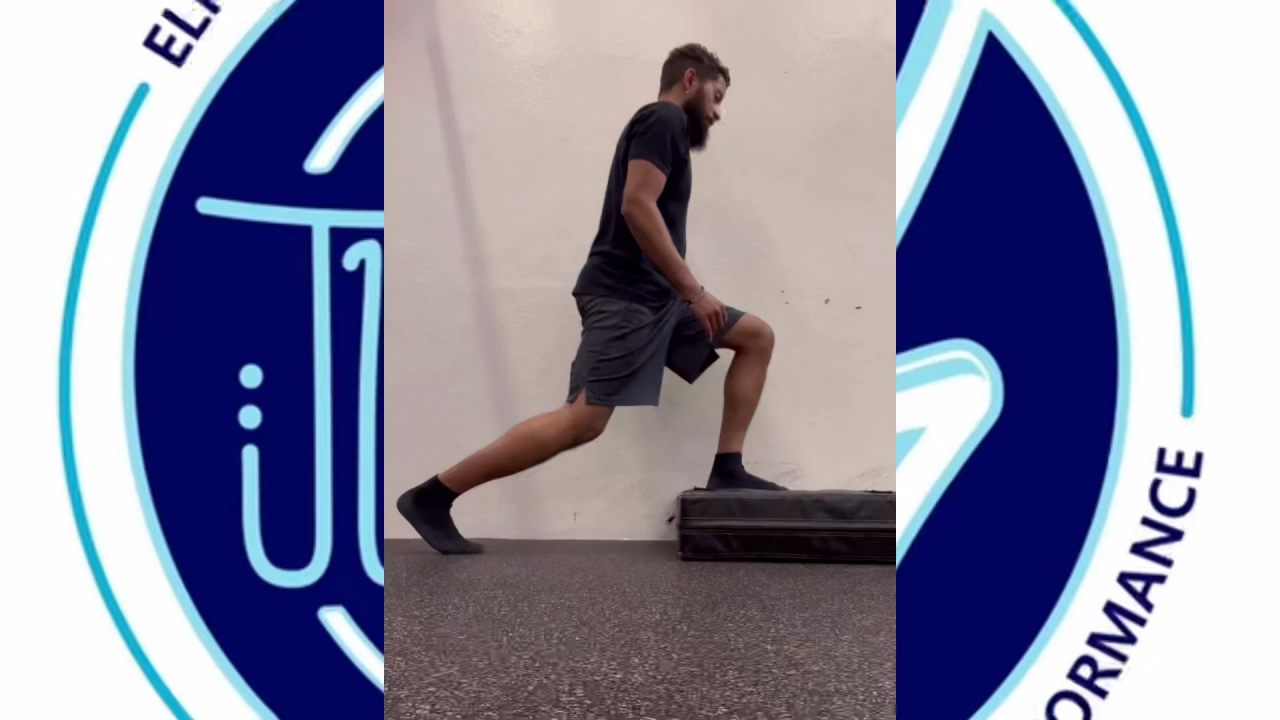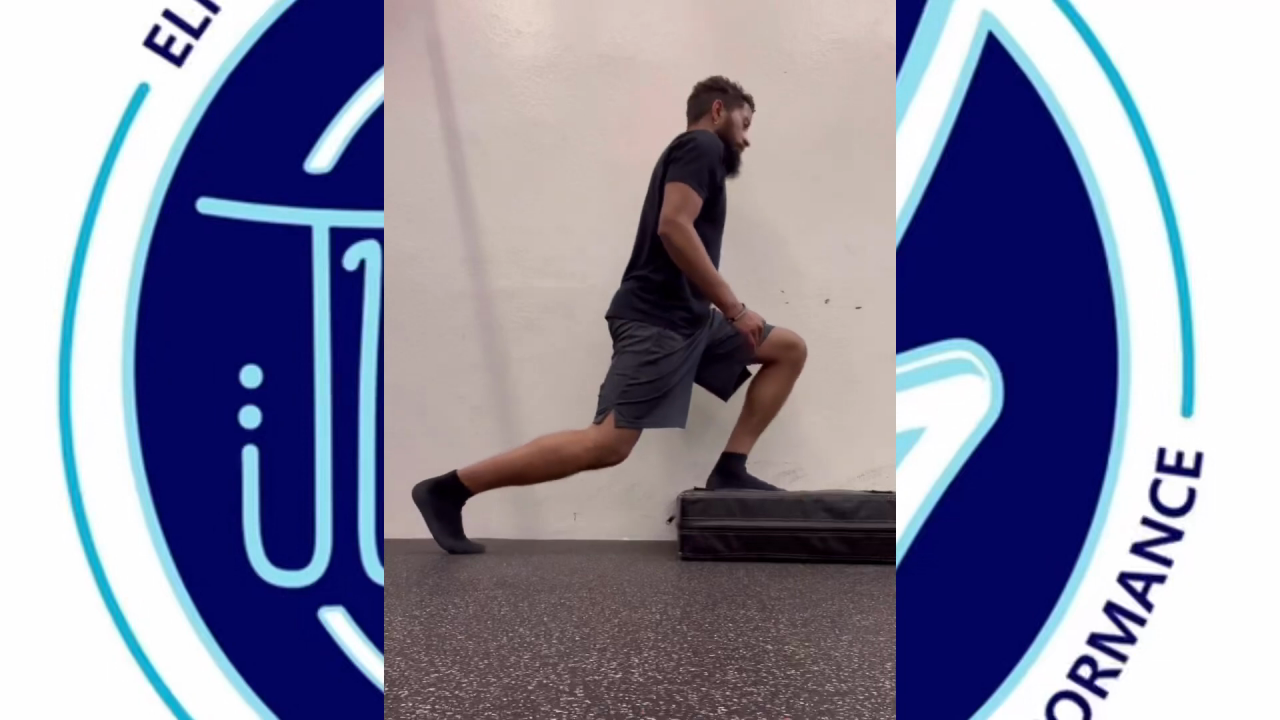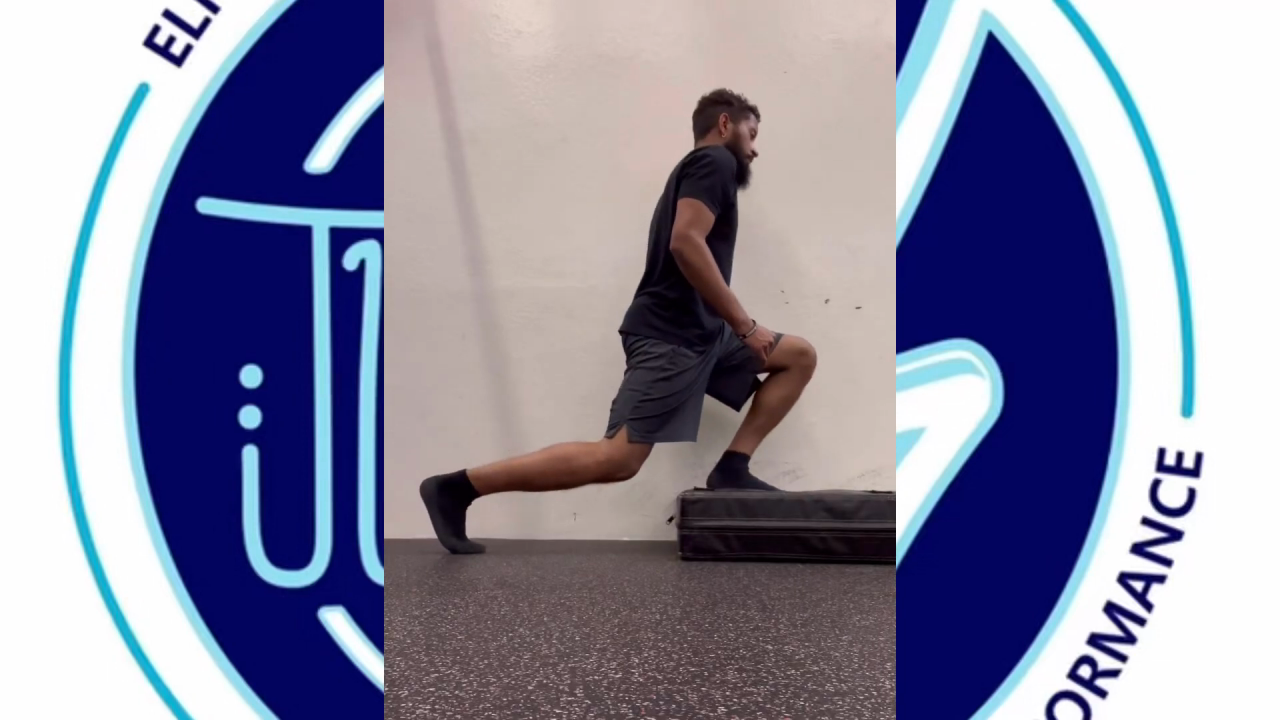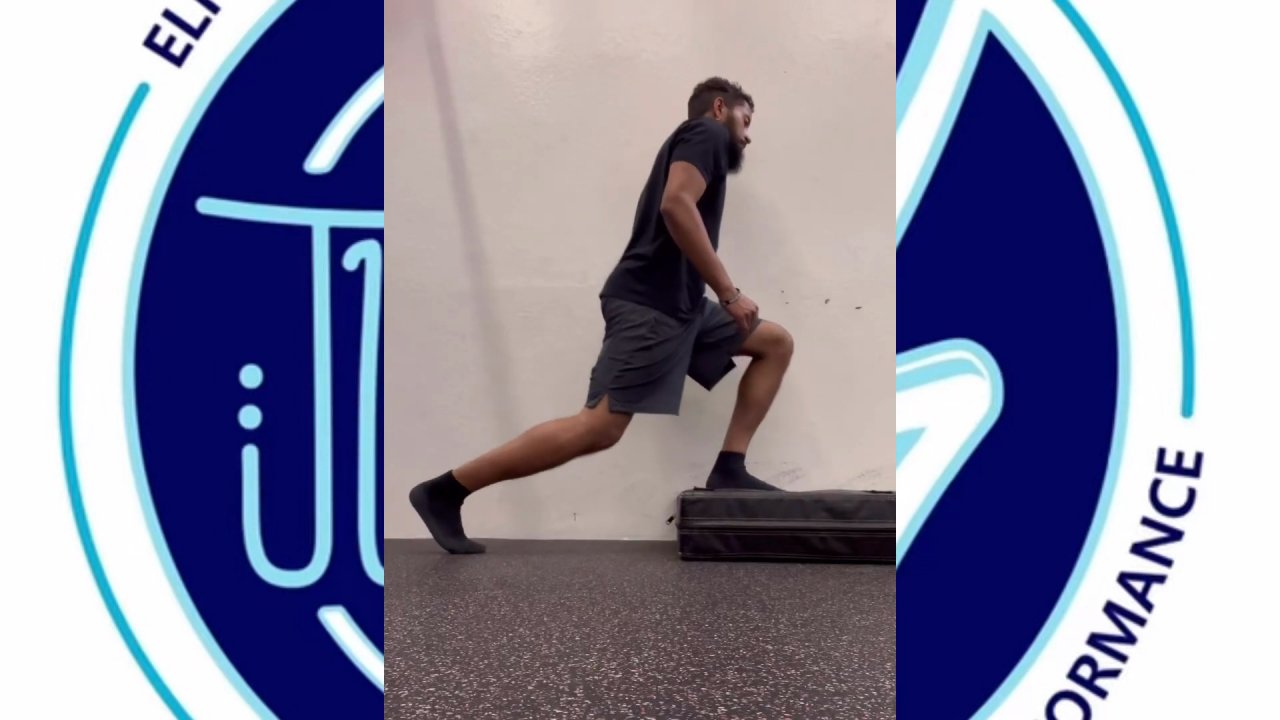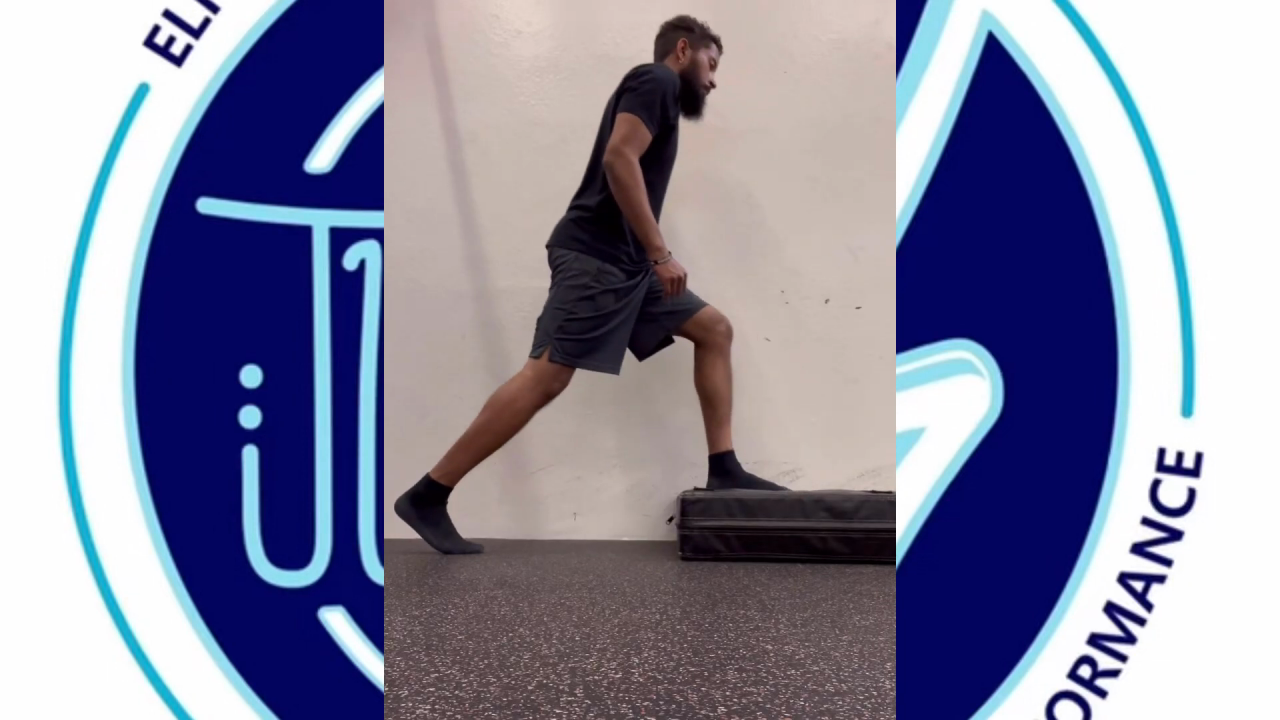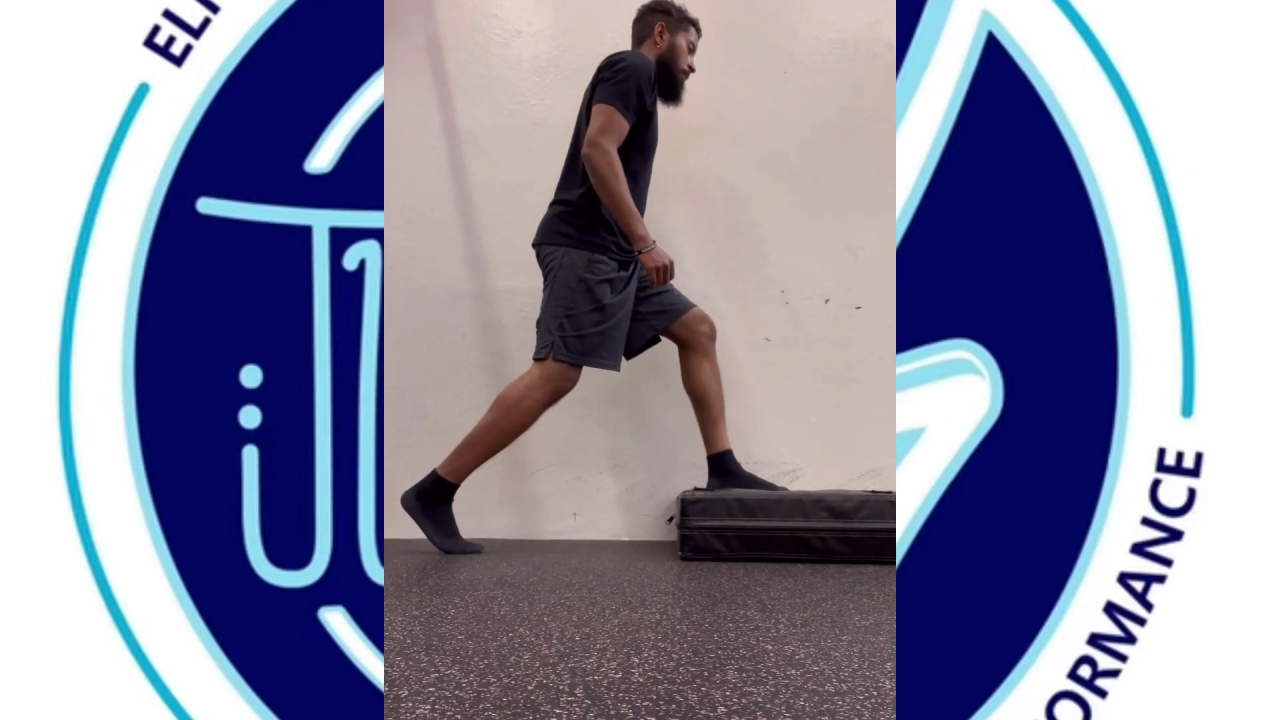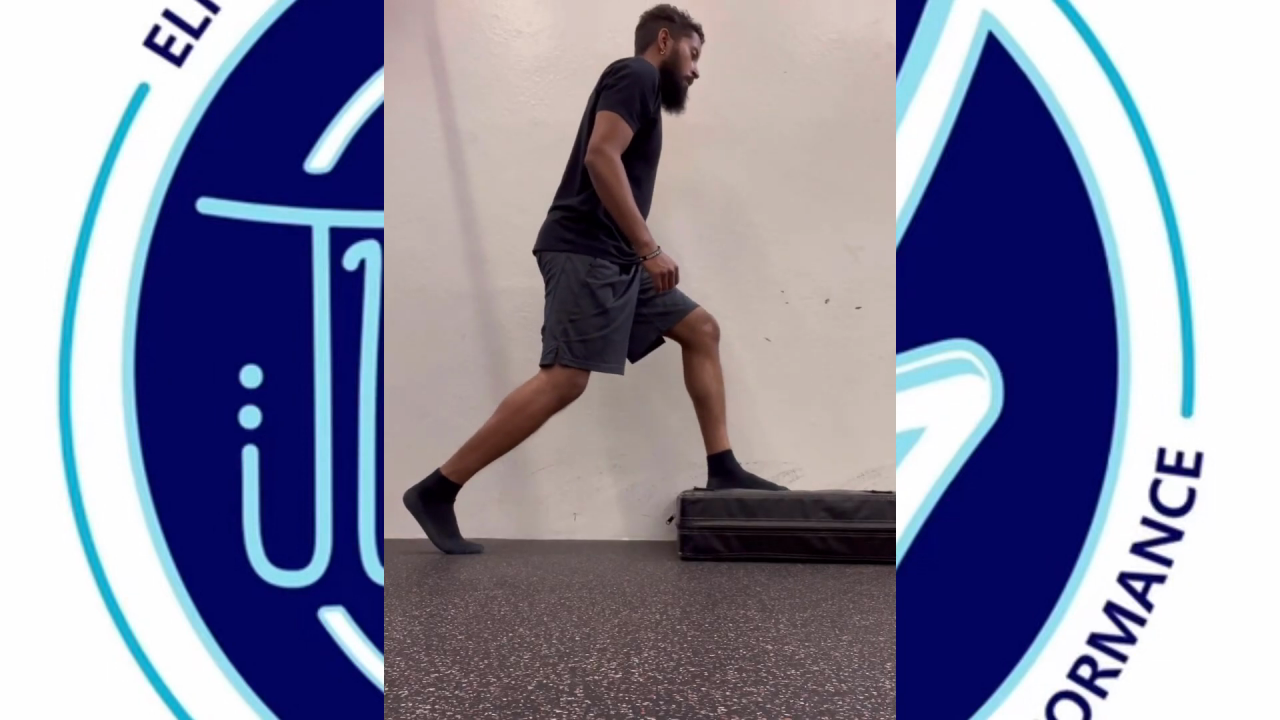
dt=0.5s
person 1, frame 1
left shoulder: (665, 128)
right shoulder: (663, 118)
right elbow: (636, 205)
right wrist: (693, 290)
left hip: (653, 295)
right hip: (625, 295)
left knee: (757, 336)
right knee: (583, 421)
left ankle: (727, 471)
right ankle: (432, 496)
person 1, frame 2
left shoulder: (695, 155)
right shoulder: (701, 145)
right elbow: (674, 227)
right wrist: (734, 306)
left hip: (686, 317)
right hip: (657, 319)
left knee: (790, 349)
right knee: (607, 445)
left ankle: (731, 470)
right ankle: (447, 490)
person 1, frame 3
left shoulder: (699, 170)
right shoulder: (714, 162)
right elbow: (686, 243)
right wrist: (745, 325)
left hip: (698, 332)
right hip: (671, 335)
left knee: (800, 356)
right knee: (617, 459)
left ankle: (732, 468)
right ankle: (455, 488)
person 1, frame 4
left shoulder: (694, 144)
right shoulder: (707, 132)
right elbow: (677, 206)
right wrist: (729, 291)
left hip: (681, 303)
right hip: (650, 302)
left knee: (777, 342)
right knee: (598, 428)
left ankle: (729, 469)
right ankle: (444, 491)
person 1, frame 5
left shoulder: (658, 93)
right shoulder: (656, 79)
right elbow: (618, 158)
right wrist: (661, 253)
left hip: (626, 259)
right hip: (596, 253)
left knee: (714, 330)
right knee: (548, 375)
left ankle: (724, 470)
right ankle: (426, 496)
person 1, frame 6
left shoulder: (637, 81)
right shoulder: (632, 67)
right elbow: (597, 149)
right wrist: (645, 241)
left hip: (613, 253)
right hip: (584, 246)
left knee: (698, 330)
right knee: (555, 373)
left ankle: (723, 469)
right ankle: (433, 492)
person 1, frame 7
left shoulder: (640, 87)
right shoulder: (636, 73)
right elbow: (601, 155)
right wrist: (650, 248)
left hip: (613, 257)
right hip: (585, 250)
left knee: (701, 330)
right knee: (564, 379)
left ankle: (722, 470)
right ankle: (436, 492)
